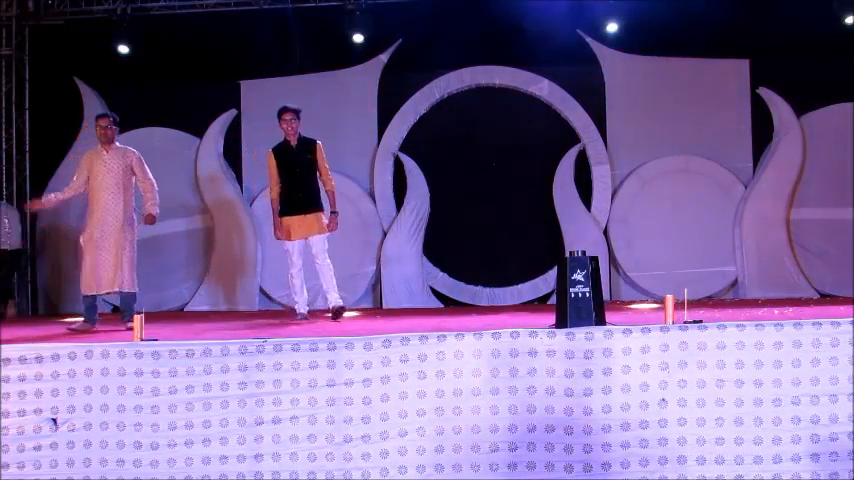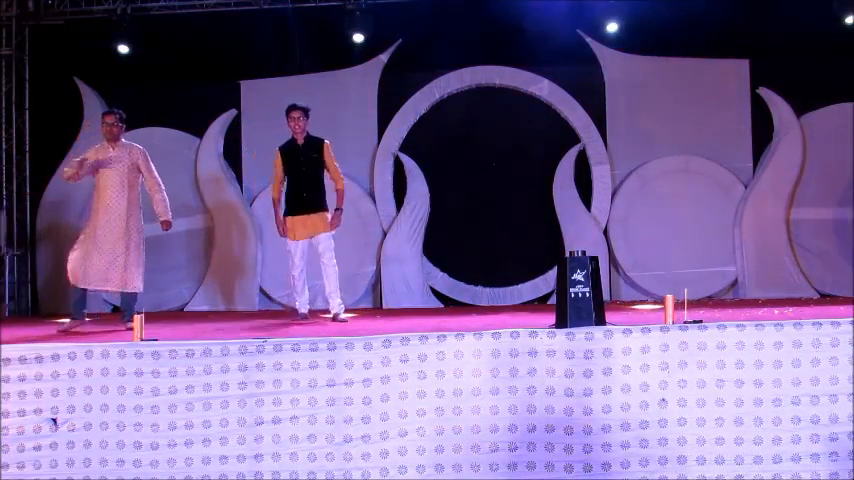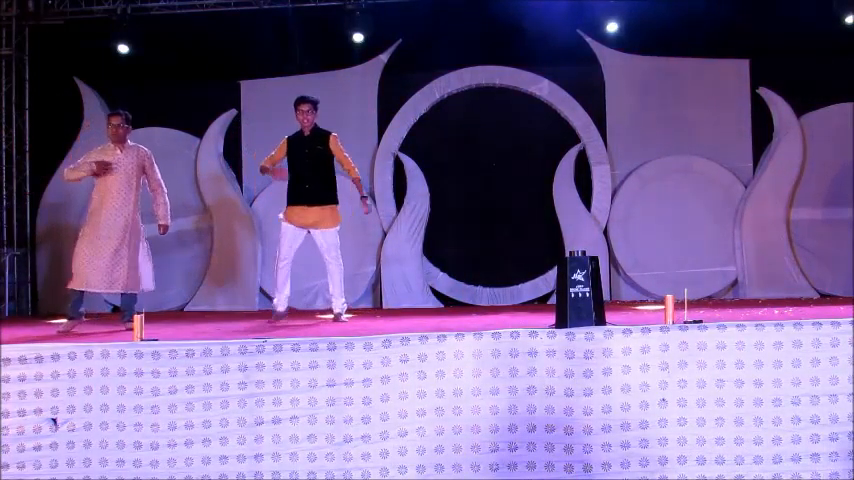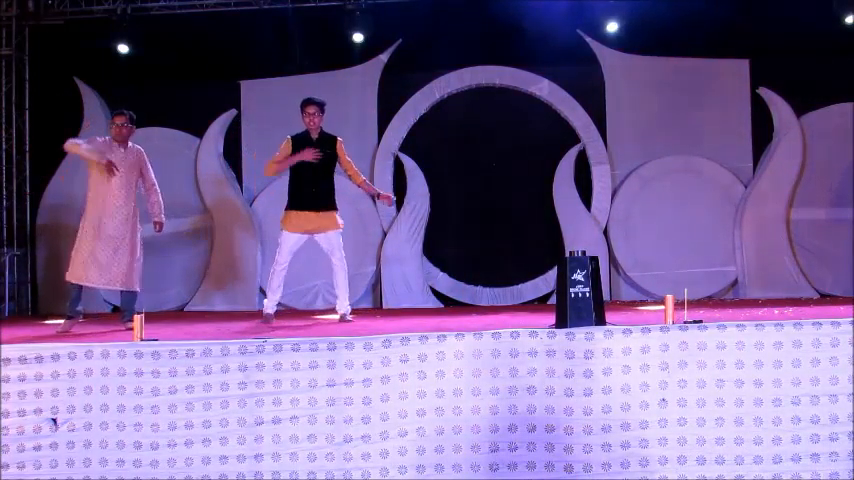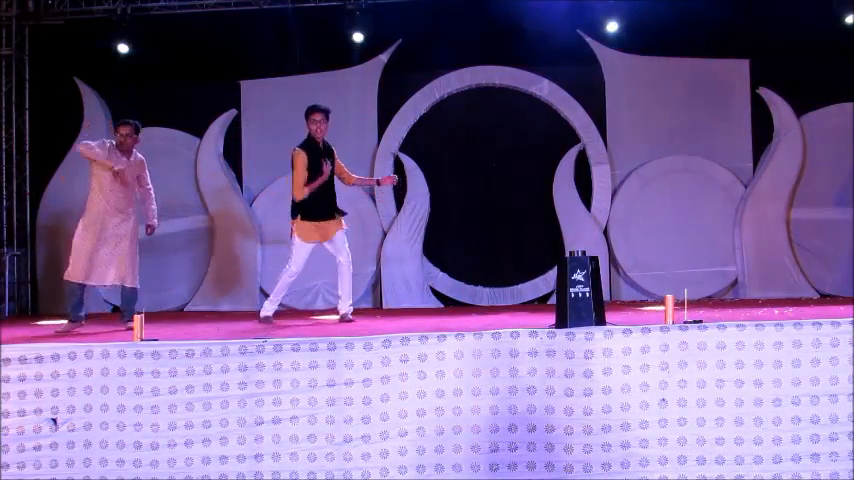
dt=0.2s
person 1, frame 1
left shoulder: (315, 146)
right shoulder: (275, 153)
left elbow: (327, 181)
right elbow: (275, 190)
left wrist: (333, 212)
right wrist: (276, 222)
left hip: (314, 214)
right hip: (289, 217)
left knee: (322, 259)
right knee: (295, 265)
left ankle: (335, 303)
right ankle: (301, 308)
person 1, frame 2
left shoulder: (322, 146)
right shoulder: (282, 152)
left elbow: (338, 180)
right elbow: (277, 188)
left wrist: (338, 209)
right wrist: (277, 217)
left hip: (319, 214)
right hip: (293, 217)
left knee: (327, 260)
right knee: (297, 266)
left ankle: (337, 309)
right ankle: (302, 308)
person 1, frame 3
left shoulder: (329, 138)
right shoulder: (289, 142)
left elbow: (350, 168)
right elbow: (264, 165)
left wrist: (362, 195)
right wrist: (271, 170)
left hip: (325, 210)
right hip: (295, 210)
left knee: (332, 259)
right knee: (284, 257)
left ankle: (338, 308)
right ankle: (280, 306)
person 1, frame 4
left shoulder: (334, 143)
right shoulder: (292, 142)
left elbow: (353, 174)
right elbow: (269, 170)
left wrist: (377, 194)
right wrist: (298, 158)
left hip: (326, 213)
right hip: (297, 213)
left knee: (338, 260)
right knee: (281, 261)
left ankle: (343, 310)
right ankle: (269, 308)
person 1, frame 5
left shoulder: (328, 149)
right shoulder: (302, 152)
left elbow: (346, 178)
right elbow: (299, 193)
left wrist: (378, 181)
right wrist: (322, 177)
left hip: (332, 219)
right hip: (307, 221)
left knee: (345, 260)
right knee: (293, 268)
left ankle: (345, 309)
right ankle: (267, 311)
person 2, frame 1
left shoulder: (130, 155)
right shoulder: (89, 158)
left elbow: (148, 184)
right elbow: (75, 187)
left wrist: (151, 210)
right wrist: (46, 201)
left hip: (122, 222)
right hip: (96, 223)
left knee: (124, 266)
right knee: (91, 268)
left ankle: (128, 317)
right ankle: (89, 319)
person 2, frame 2
left shoulder: (136, 152)
right shoulder: (94, 153)
left elbow: (154, 184)
right elbow: (68, 175)
left wrist: (164, 214)
right wrist: (77, 166)
left hip: (128, 221)
right hip: (100, 221)
left knee: (128, 266)
right knee: (81, 262)
left ankle: (128, 317)
right ankle: (77, 315)
person 2, frame 3
left shoulder: (142, 154)
right shoulder: (99, 154)
left elbow: (157, 188)
right elbow: (68, 174)
left wrist: (163, 218)
right wrist: (93, 167)
left hip: (128, 223)
right hip: (98, 222)
left knee: (129, 268)
right knee: (83, 264)
left ankle: (128, 318)
right ankle: (75, 315)
person 2, frame 4
left shoulder: (139, 154)
right shoulder: (100, 145)
left elbow: (150, 187)
right elbow: (70, 145)
left wrist: (157, 215)
right wrist: (99, 159)
left hip: (125, 220)
right hip: (96, 218)
left knee: (128, 267)
right knee: (81, 265)
left ankle: (128, 317)
right ankle: (73, 314)
person 2, frame 5
left shoulder: (139, 162)
right shoulder: (105, 150)
left elbow: (146, 192)
right elbow: (84, 147)
left wrist: (151, 221)
right wrist: (113, 166)
left hip: (125, 223)
right hip: (95, 220)
left knee: (127, 270)
right knee: (79, 268)
left ankle: (128, 317)
right ankle: (75, 318)
